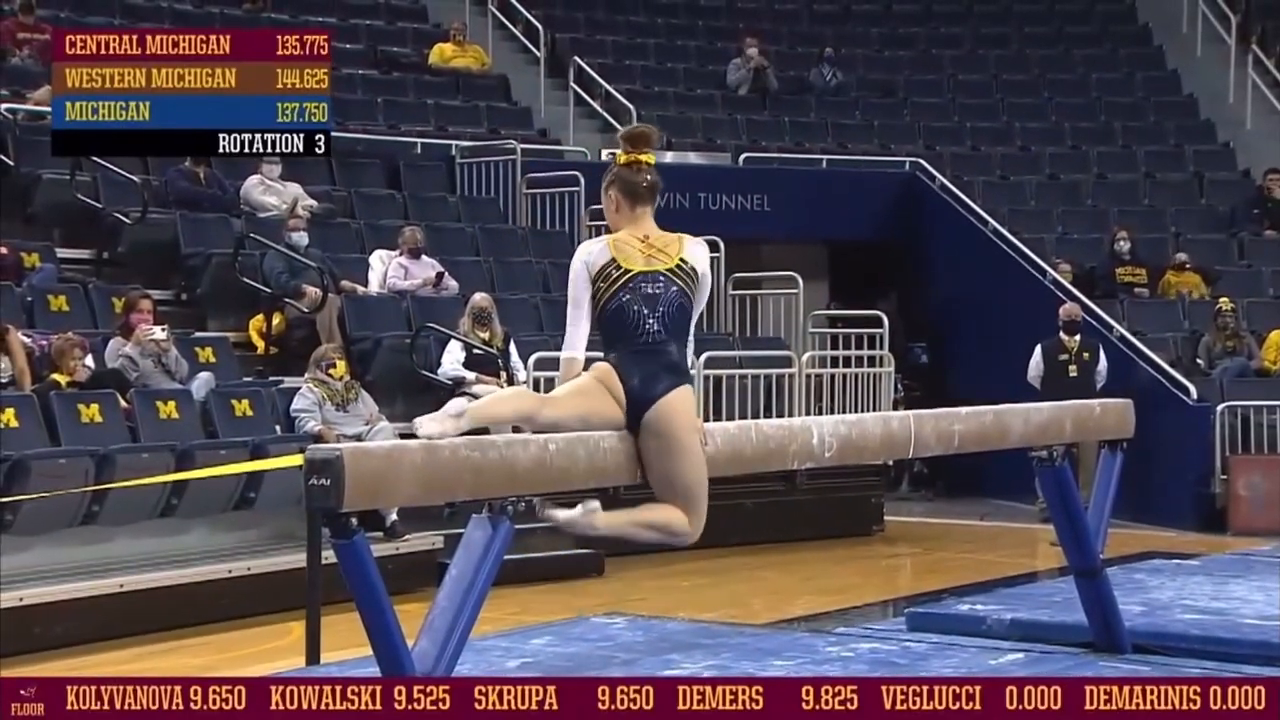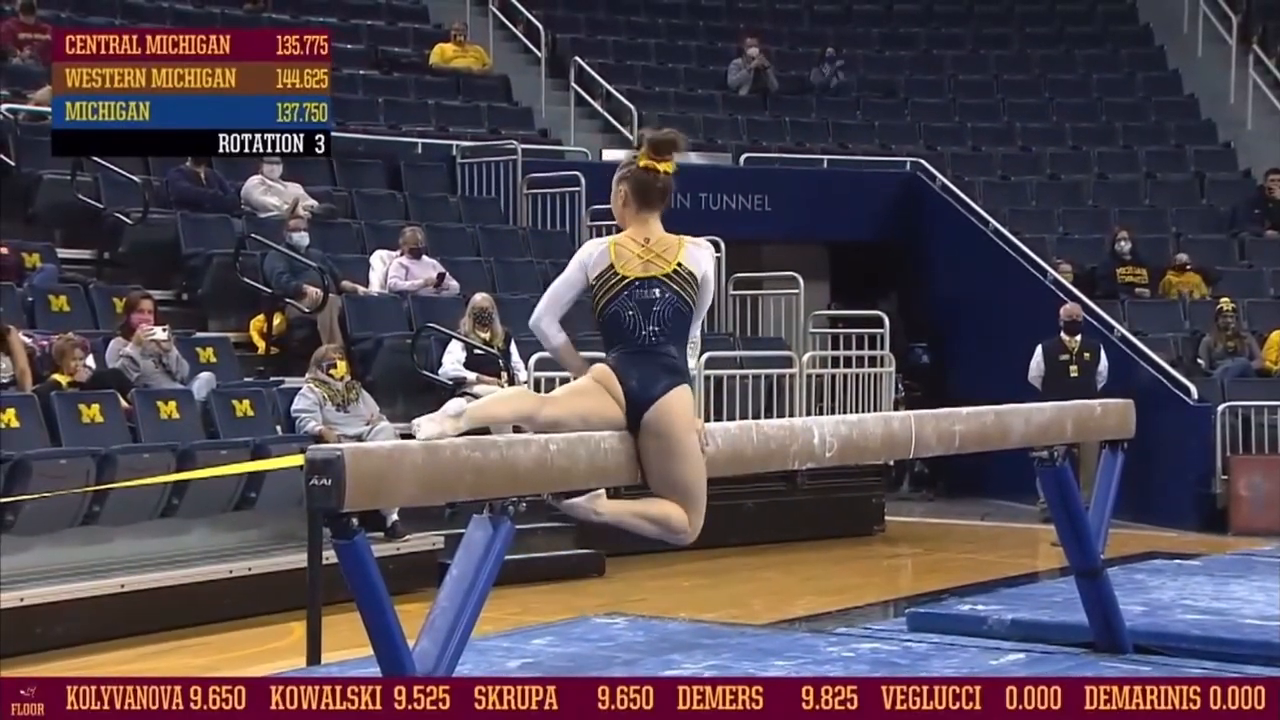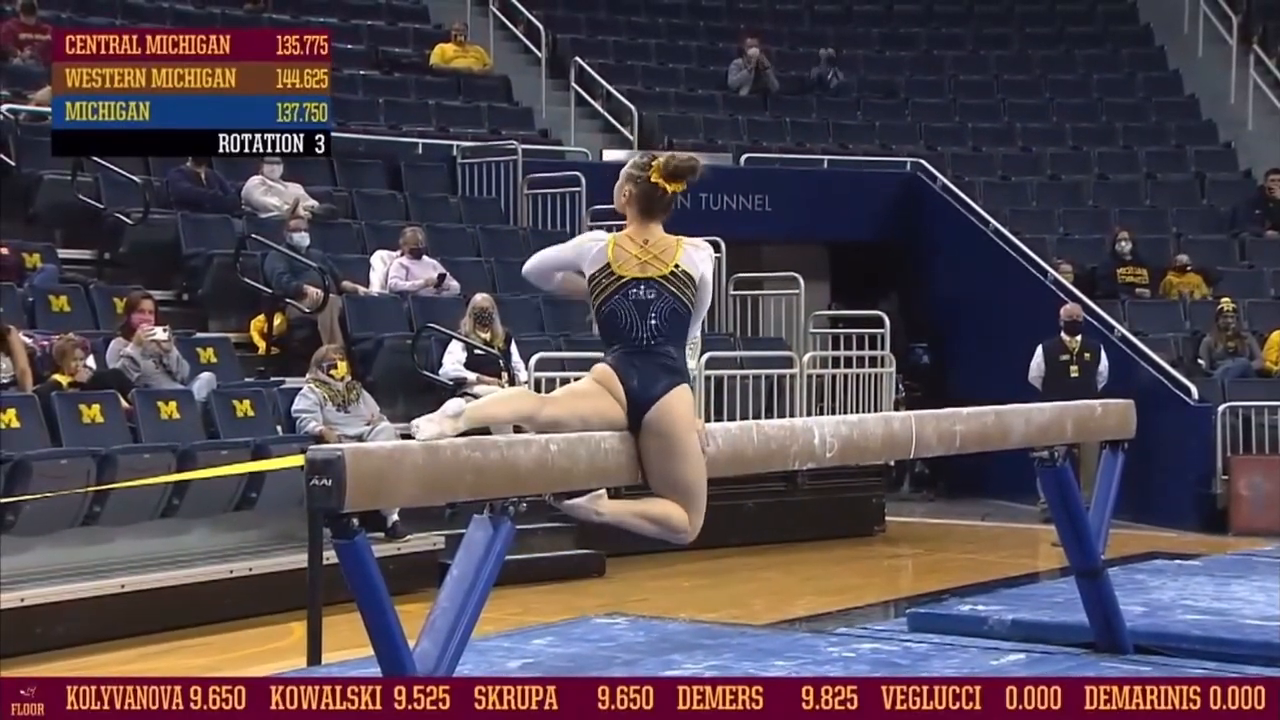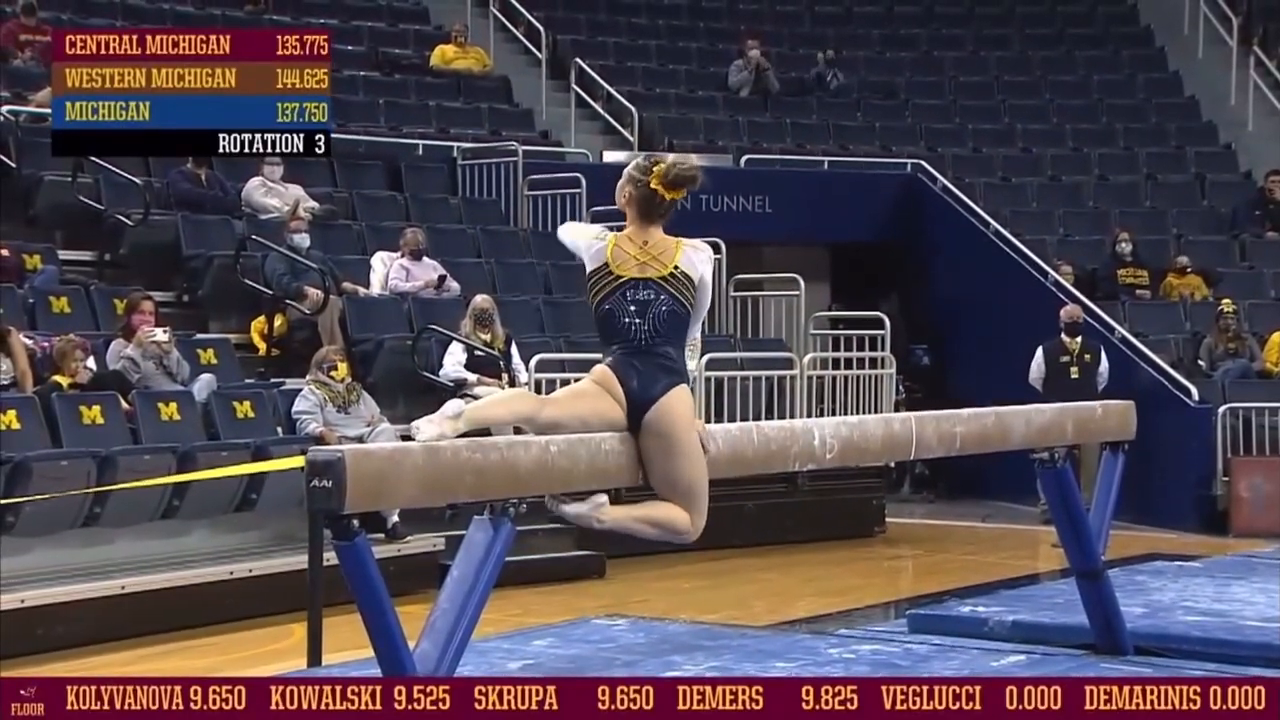
dt=0.2s
person 1, frame 1
left shoulder: (594, 252)
right shoulder: (696, 252)
left elbow: (574, 341)
left wrist: (570, 408)
left hip: (616, 383)
right hip: (671, 392)
right knee: (687, 522)
left ankle: (463, 417)
right ankle: (592, 518)
person 1, frame 2
left shoulder: (597, 252)
right shoulder: (701, 255)
left elbow: (543, 322)
left wrist: (579, 371)
left hip: (615, 383)
right hip: (667, 392)
right knee: (685, 521)
left ankle: (462, 417)
right ankle: (597, 507)
person 1, frame 3
left shoulder: (595, 247)
right shoulder: (699, 256)
left elbow: (534, 270)
left hip: (615, 383)
right hip: (667, 392)
right knee: (686, 521)
left ankle: (461, 417)
right ankle: (600, 506)
person 1, frame 4
left shoulder: (595, 244)
right shoulder: (698, 257)
left elbow: (566, 230)
left hip: (617, 387)
right hip: (665, 394)
right knee: (689, 519)
left ankle: (460, 417)
right ankle: (604, 515)
person 2, frame 1
left shoulder: (1094, 348)
right shoulder: (1045, 348)
left elbow: (1101, 375)
right elbow: (1033, 377)
left wrist: (1087, 392)
right wrist: (1051, 393)
left knee: (1087, 461)
left ankle: (1085, 504)
right ankle: (1046, 504)
person 2, frame 2
left shoulder: (1095, 348)
right shoulder: (1046, 348)
left elbow: (1102, 376)
right elbow: (1034, 377)
left wrist: (1088, 393)
right wrist: (1052, 393)
left knee: (1088, 461)
left ankle: (1086, 504)
right ankle: (1047, 504)
person 2, frame 3
left shoulder: (1095, 348)
right shoulder: (1046, 348)
left elbow: (1102, 376)
right elbow: (1035, 377)
left wrist: (1088, 393)
right wrist: (1052, 394)
left knee: (1088, 462)
left ankle: (1087, 504)
right ankle: (1047, 505)
person 2, frame 4
left shoulder: (1095, 349)
right shoulder: (1046, 350)
left elbow: (1103, 377)
right elbow: (1035, 379)
left wrist: (1089, 394)
right wrist: (1053, 395)
left knee: (1089, 463)
left ankle: (1087, 506)
right ankle: (1048, 506)
person 3, frame 1
left shoulder: (355, 389)
right shoulder: (310, 392)
left elbow: (376, 414)
right elbow: (304, 421)
left wrist: (377, 419)
right wrist: (322, 431)
left hip: (368, 436)
right hip: (339, 441)
left knee: (385, 430)
person 3, frame 2
left shoulder: (356, 389)
right shoulder: (310, 392)
left elbow: (377, 414)
right elbow: (305, 421)
left wrist: (378, 420)
right wrist: (323, 431)
left hip: (369, 436)
right hip: (339, 441)
left knee: (385, 430)
person 3, frame 3
left shoulder: (356, 389)
right shoulder: (311, 392)
left elbow: (378, 415)
right elbow: (305, 422)
left wrist: (378, 420)
right wrist: (323, 431)
left hip: (369, 436)
right hip: (340, 441)
left knee: (386, 430)
person 3, frame 4
left shoulder: (357, 391)
right shoulder: (311, 394)
left elbow: (378, 415)
right elbow: (305, 423)
left wrist: (378, 421)
right wrist: (323, 432)
left hip: (370, 438)
right hip: (340, 442)
left knee: (386, 431)
